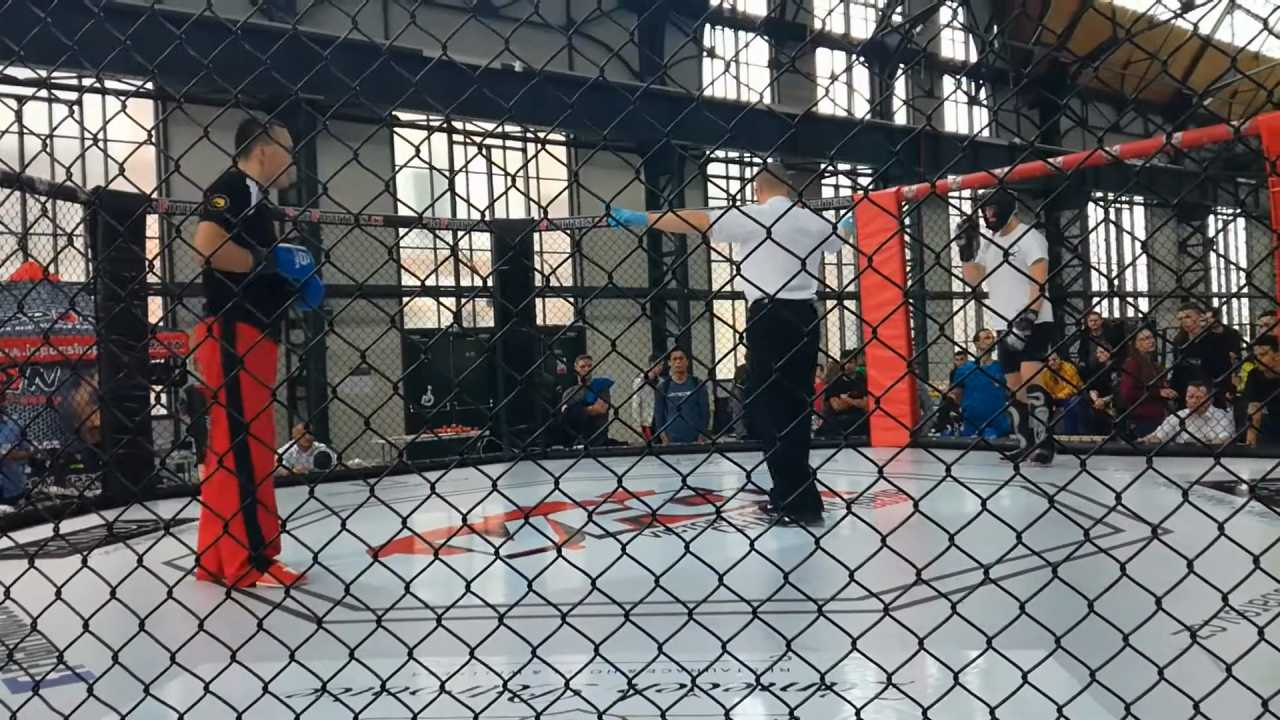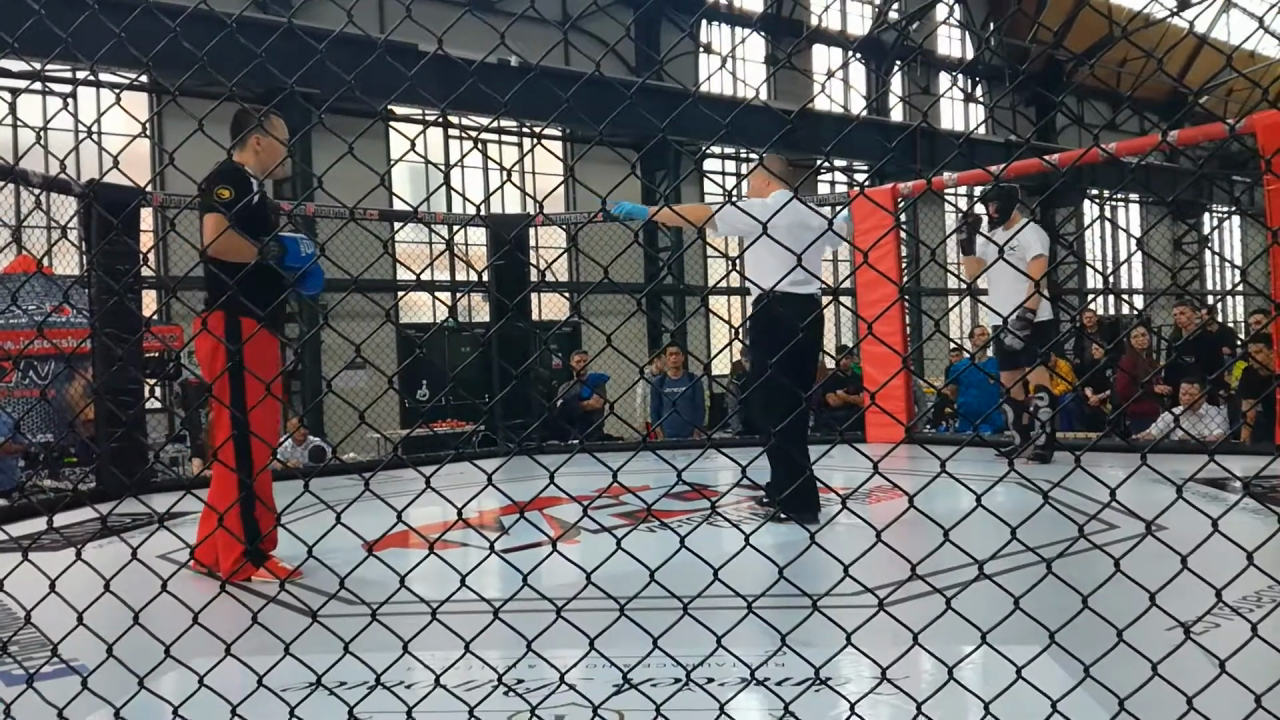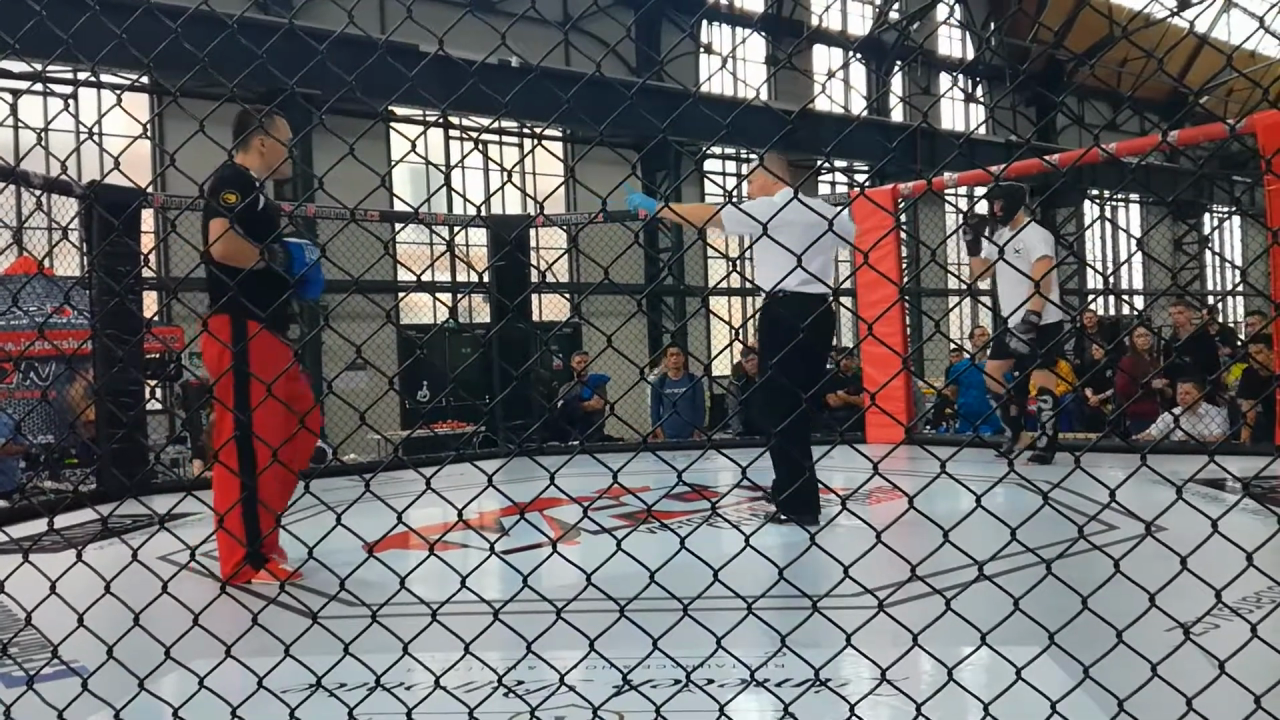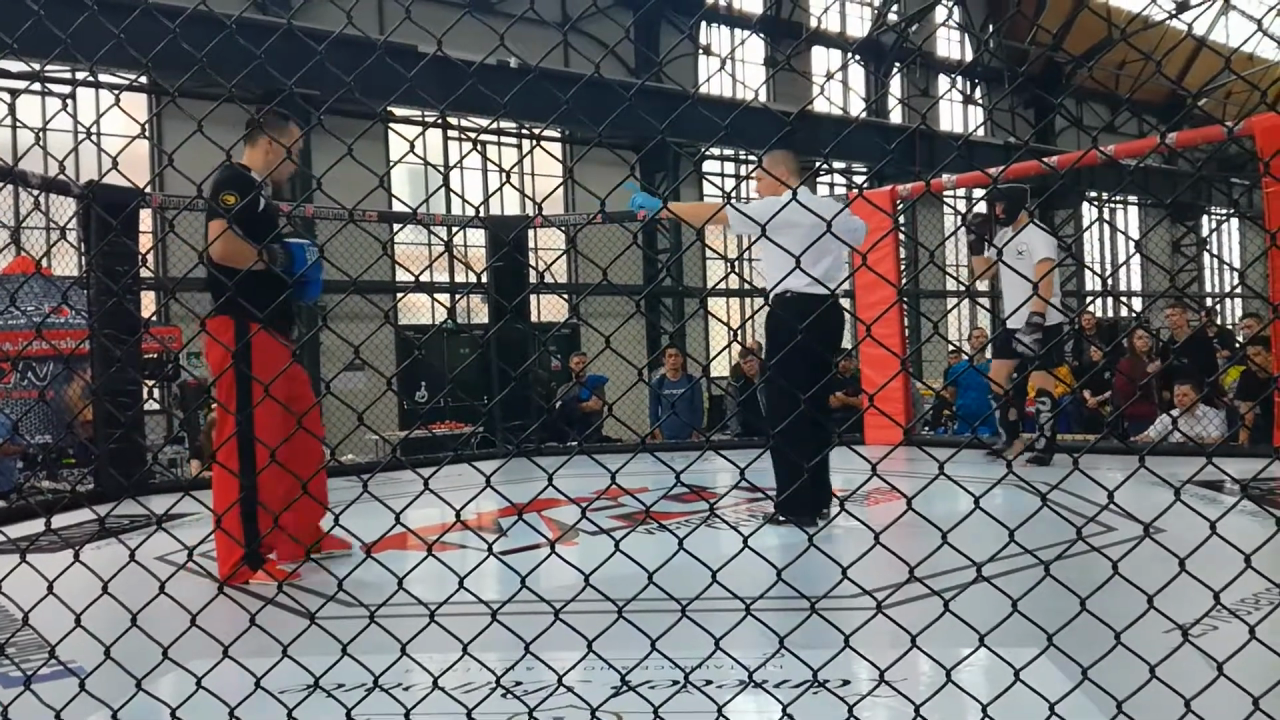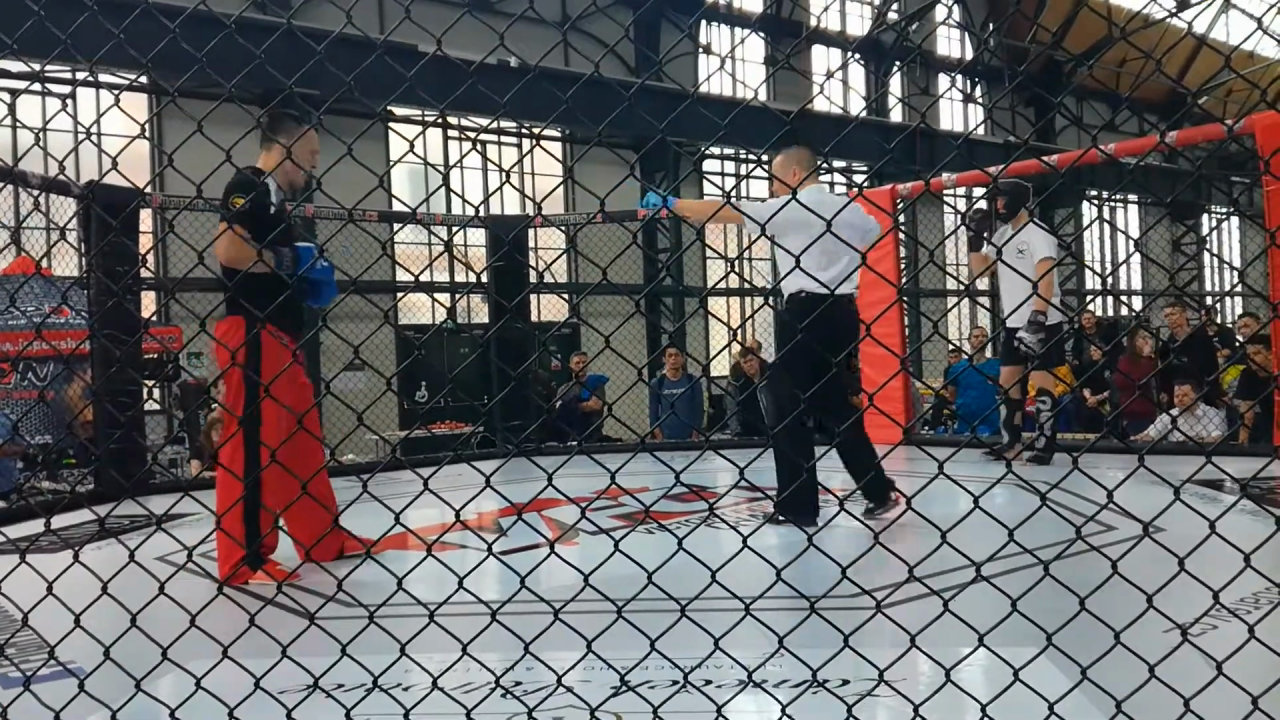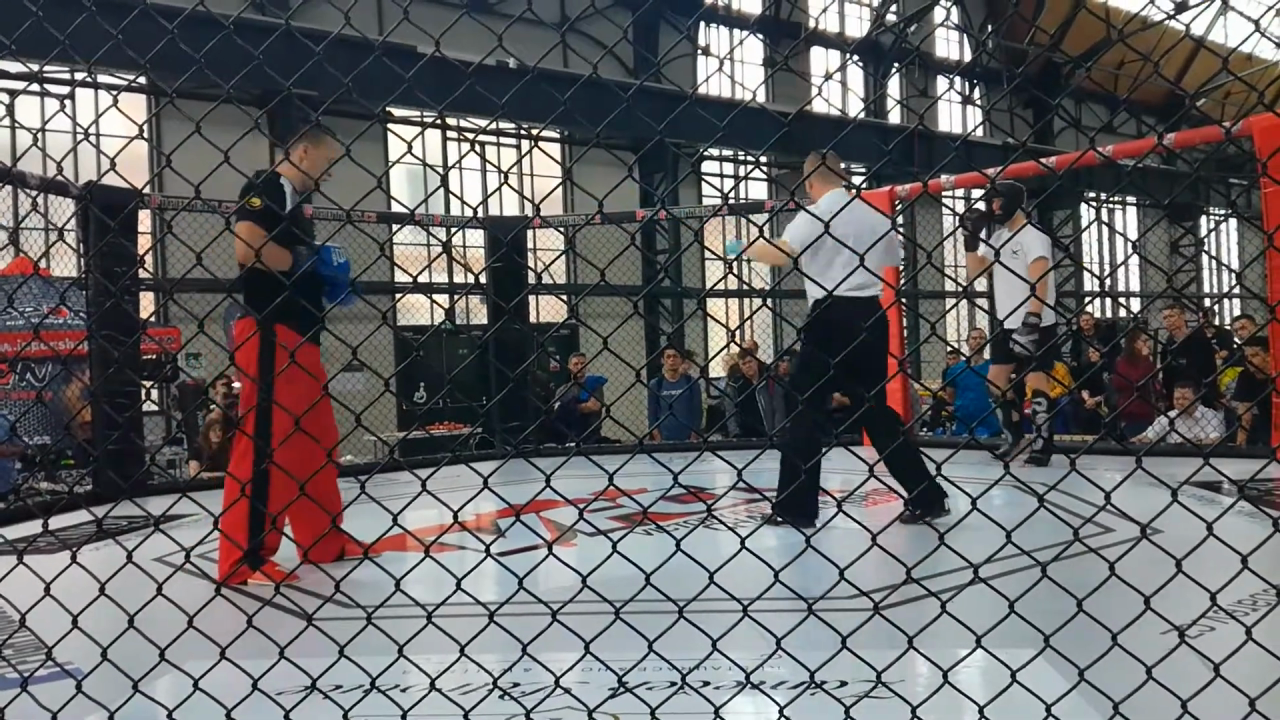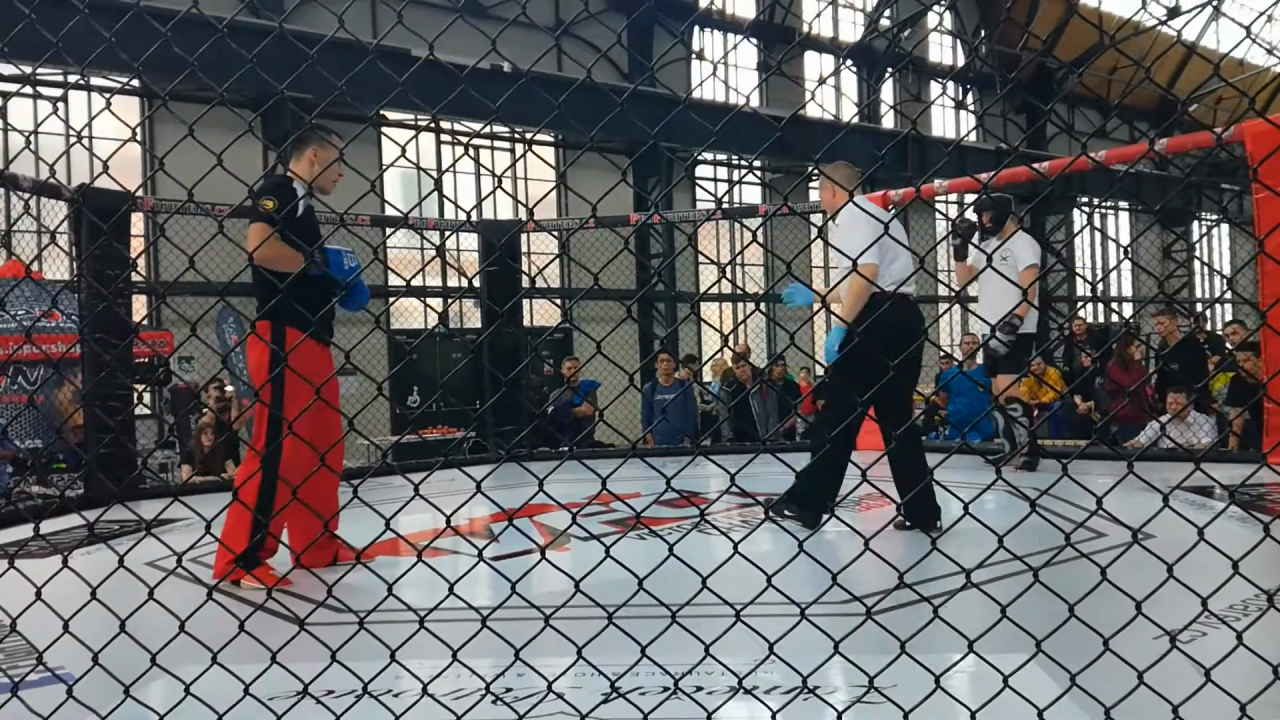
dt=0.2s
person 1, frame 1
left shoulder: (254, 200)
right shoulder: (233, 186)
right elbow: (206, 247)
left wrist: (294, 284)
right wrist: (268, 260)
left hip: (252, 337)
right hip: (233, 335)
left knee: (231, 447)
right knee: (246, 445)
left ankle: (219, 557)
right ankle: (250, 560)
person 1, frame 2
left shoulder: (252, 190)
right shoulder: (230, 178)
right elbow: (215, 241)
left wrist: (293, 270)
right wrist: (274, 251)
left hip: (256, 330)
right hip: (234, 328)
left knee: (258, 438)
right knee: (245, 439)
left ankle: (213, 548)
right ankle: (245, 555)
person 1, frame 3
left shoulder: (254, 191)
right shoulder: (232, 182)
right elbow: (221, 245)
left wrist: (294, 270)
right wrist: (279, 256)
left hip: (264, 332)
right hip: (239, 331)
left knee: (301, 425)
right knee: (249, 439)
left ankle: (253, 532)
right ankle: (245, 556)
person 1, frame 4
left shoulder: (256, 191)
right shoulder: (234, 182)
right elbow: (221, 246)
left wrist: (295, 274)
right wrist: (280, 257)
left hip: (269, 333)
right hip: (242, 333)
left knee: (303, 430)
right knee: (247, 441)
left ankle: (303, 534)
right ankle: (244, 557)
person 1, frame 5
left shoulder: (271, 195)
right shoulder: (249, 185)
right elbow: (228, 249)
left wrist: (306, 278)
right wrist: (287, 261)
left hip: (279, 335)
right hip: (253, 334)
left knee: (302, 437)
right knee: (253, 442)
left ankle: (323, 537)
right ankle: (243, 558)
person 1, frame 6
left shoulder: (292, 201)
right shoulder: (266, 187)
right elbow: (246, 248)
left wrist: (325, 278)
right wrist: (307, 262)
left hip: (297, 336)
right hip: (269, 335)
left knee: (316, 439)
right knee: (264, 442)
left ankle: (323, 539)
right ankle: (243, 560)
person 1, frame 7
left shoulder: (302, 204)
right shoulder: (278, 190)
right elbow: (259, 249)
left wrist: (341, 282)
right wrist: (321, 262)
left hip: (309, 339)
right hip: (282, 338)
left knee: (322, 443)
right knee: (277, 445)
left ankle: (317, 543)
right ankle: (241, 558)
person 2, frame 1
left shoulder: (750, 217)
right shoulder: (813, 221)
left elbow: (695, 222)
right elbow: (839, 238)
left wrist: (640, 218)
left hip: (769, 318)
right hip: (804, 317)
left knee: (768, 411)
right knee: (796, 408)
left ankle: (800, 502)
right ankle: (787, 497)
person 2, frame 2
left shoulder: (757, 211)
right shoulder: (814, 216)
left elbow: (699, 216)
right elbow: (839, 232)
left wrist: (643, 212)
right wrist: (844, 218)
left hip: (773, 313)
right hip: (808, 311)
left knee: (774, 405)
right knee: (794, 403)
left ankle: (798, 502)
right ankle: (784, 490)
person 2, frame 3
left shoulder: (766, 209)
right shoulder: (825, 212)
left elbow: (708, 215)
right elbow: (850, 232)
left wrist: (654, 207)
right wrist: (844, 218)
left hip: (784, 311)
right hip: (819, 311)
left knee: (783, 406)
right knee: (803, 404)
left ankle: (799, 504)
right ankle: (789, 490)
person 2, frame 4
left shoulder: (774, 210)
right shoulder: (835, 210)
left elbow: (714, 214)
right elbow: (860, 233)
left wrist: (658, 206)
left hip: (792, 313)
right hip: (828, 312)
left knee: (786, 409)
right knee: (815, 405)
left ankle: (797, 505)
right ankle: (816, 497)
person 2, frame 5
left shoulder: (789, 209)
right shoulder: (849, 209)
left elbow: (727, 212)
right elbow: (873, 233)
left wrist: (670, 203)
left hip: (805, 312)
right hip: (842, 312)
left knee: (789, 409)
right knee: (838, 406)
left ankle: (796, 505)
right ankle: (878, 489)
person 2, frame 6
left shoulder: (818, 214)
right shoulder: (873, 215)
left elbow: (779, 253)
right elbow: (889, 258)
left wrist: (741, 247)
left hip: (832, 318)
right hip: (871, 317)
left knee: (807, 413)
right knee: (876, 411)
left ankle: (795, 507)
right ankle: (926, 497)
person 2, frame 7
left shoulder: (853, 217)
right shoulder: (881, 217)
left elbow: (864, 273)
left wrist: (840, 327)
right wrist: (819, 295)
left hip: (873, 322)
right hip: (903, 318)
left knee: (839, 414)
right knee: (898, 418)
left ankle: (807, 503)
right ankle: (921, 511)
person 3, frame 1
left shoulder: (1029, 237)
right shoulder: (989, 242)
left elbow: (1039, 284)
right elbow: (973, 279)
left wrist: (1026, 320)
right wrist: (965, 245)
left hip: (1034, 323)
right hip: (1005, 325)
left knee: (1031, 378)
right knee: (1014, 384)
left ankle: (1044, 443)
right ankle: (1027, 444)
person 3, frame 2
left shoulder: (1030, 232)
right shoulder: (991, 237)
left elbow: (1038, 280)
right elbow: (973, 273)
left wrist: (1025, 318)
right wrist: (967, 240)
left hip: (1033, 320)
right hip: (1003, 322)
left knee: (1036, 378)
right knee: (1009, 382)
left ankle: (1043, 443)
right ankle: (1023, 440)
person 3, frame 3
left shoulder: (1035, 233)
right shoulder: (998, 236)
left elbow: (1042, 282)
right elbow: (980, 274)
left wrist: (1031, 320)
right wrist: (973, 241)
left hip: (1041, 322)
right hip: (1011, 323)
left knee: (1042, 379)
right knee: (992, 374)
left ankle: (1045, 444)
right ankle: (1016, 433)
person 3, frame 4
left shoulder: (1037, 235)
right shoulder: (1001, 236)
left elbow: (1045, 283)
right elbow: (982, 273)
left wrist: (1035, 322)
right wrist: (976, 240)
left hip: (1042, 322)
right hip: (1013, 322)
left knee: (1040, 381)
right knee: (998, 376)
left ankle: (1044, 446)
right ankle: (1010, 438)
person 3, frame 5
left shoulder: (1037, 234)
right shoulder: (1001, 234)
left elbow: (1046, 282)
right elbow: (980, 271)
left wrist: (1036, 321)
right wrist: (975, 236)
left hip: (1041, 321)
right hip: (1013, 322)
left knee: (1040, 379)
right knee: (1007, 381)
left ankle: (1044, 445)
right ankle: (1011, 441)
person 3, frame 6
left shoulder: (1032, 235)
right shoulder: (997, 236)
left elbow: (1040, 282)
right elbow: (975, 272)
left wrist: (1031, 321)
right wrist: (971, 237)
left hip: (1036, 323)
right hip: (1007, 323)
left knee: (1035, 381)
right knee: (996, 378)
left ankle: (1041, 446)
right ankle: (1015, 439)
person 3, frame 7
left shoulder: (1022, 242)
right shoulder: (985, 246)
left elbow: (1029, 288)
right elbow: (964, 280)
left wrist: (1013, 324)
right wrist: (959, 246)
left hip: (1017, 330)
right hip: (994, 330)
left knee: (1009, 387)
right knee: (998, 392)
left ankle: (1029, 449)
right ankle: (1012, 448)
